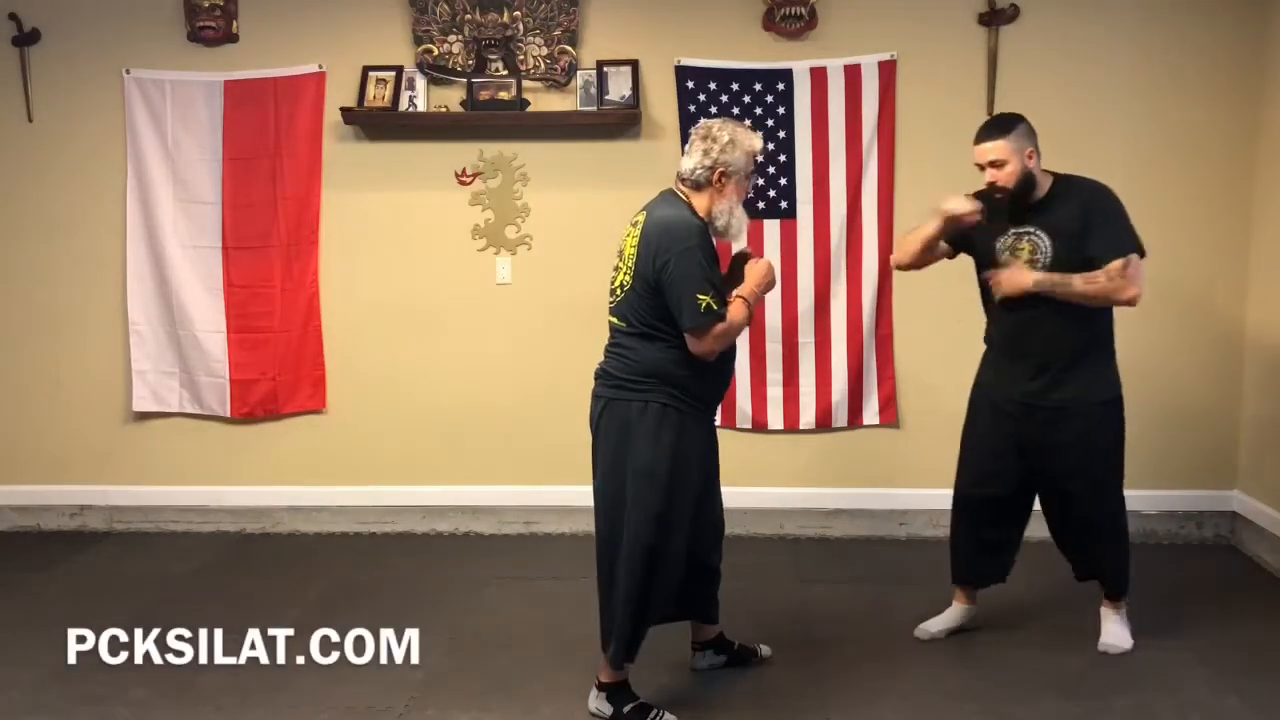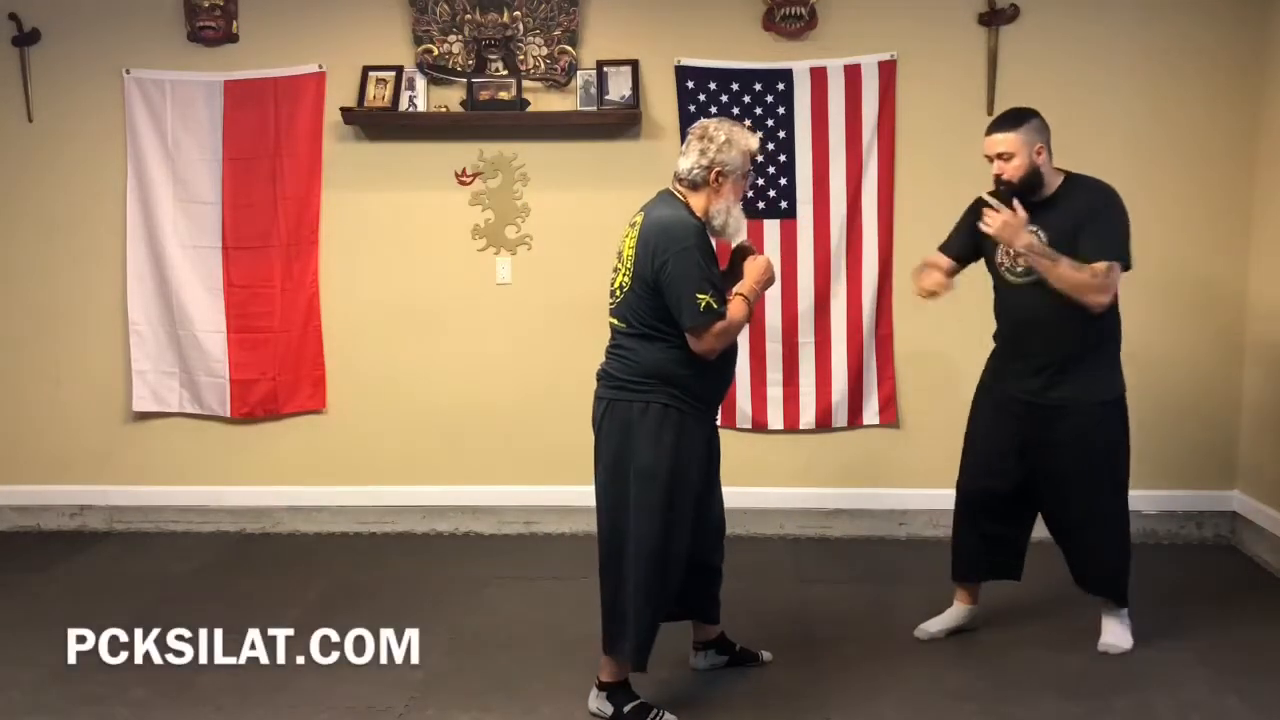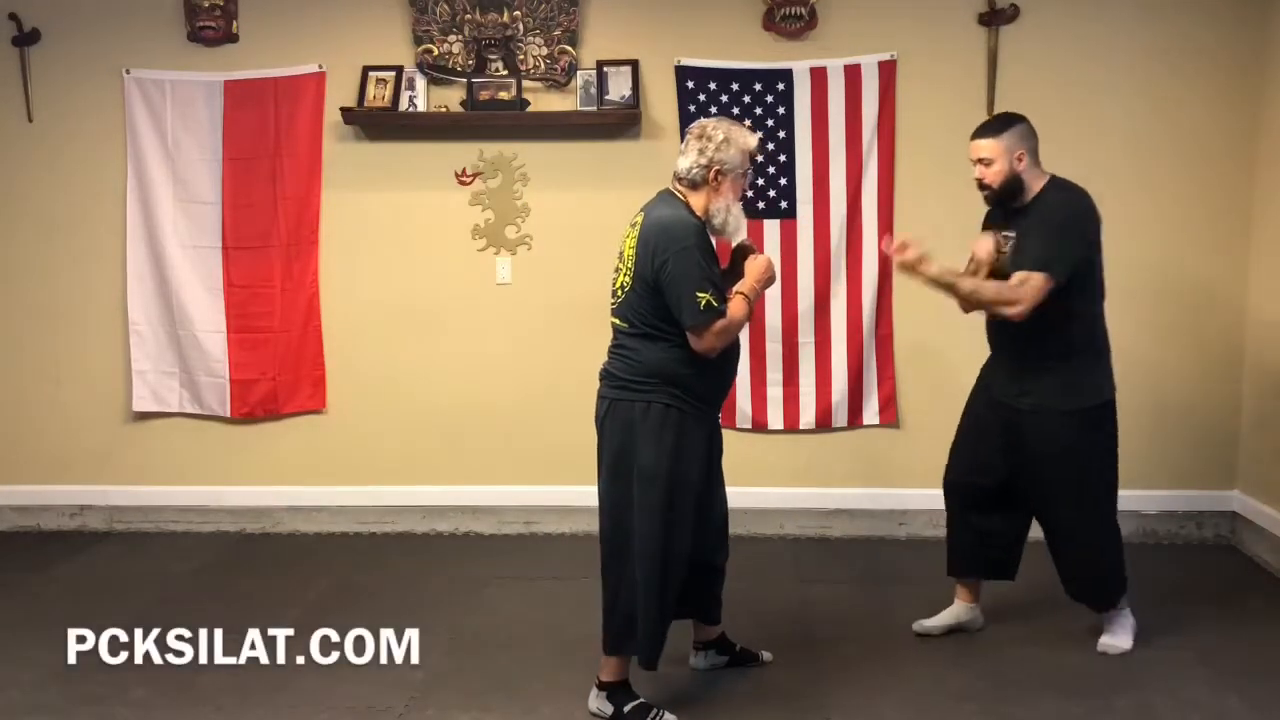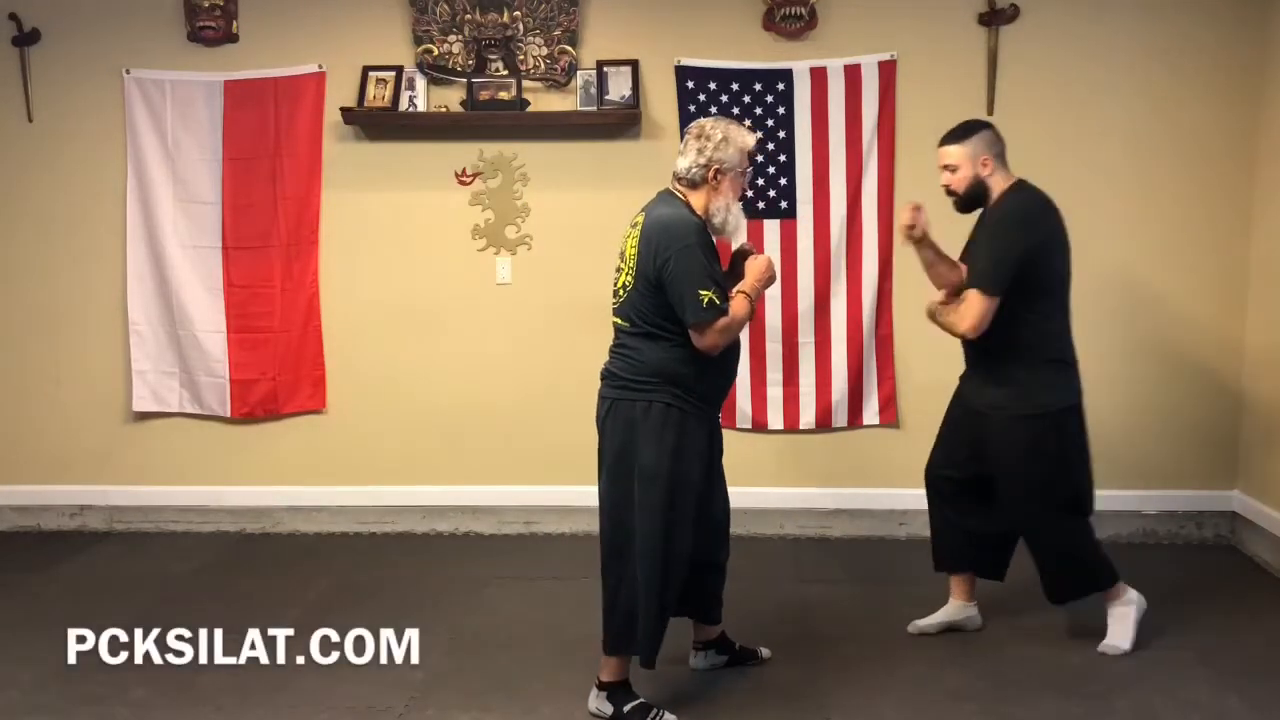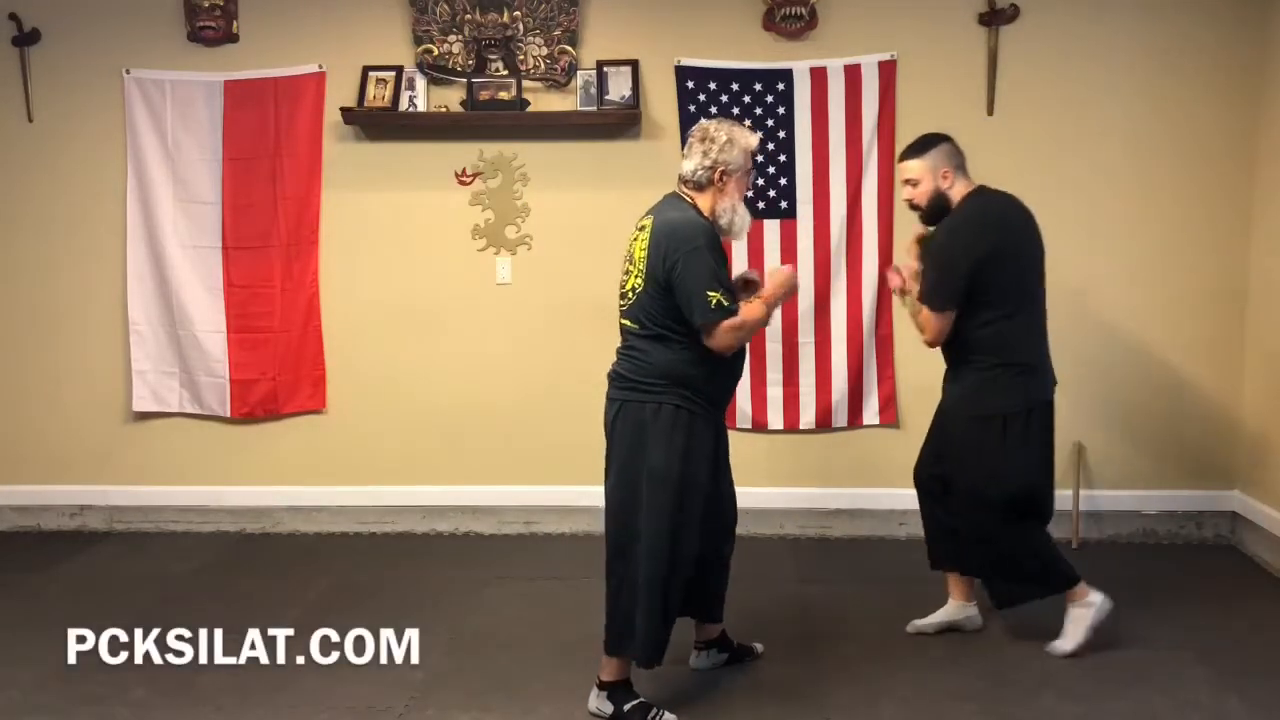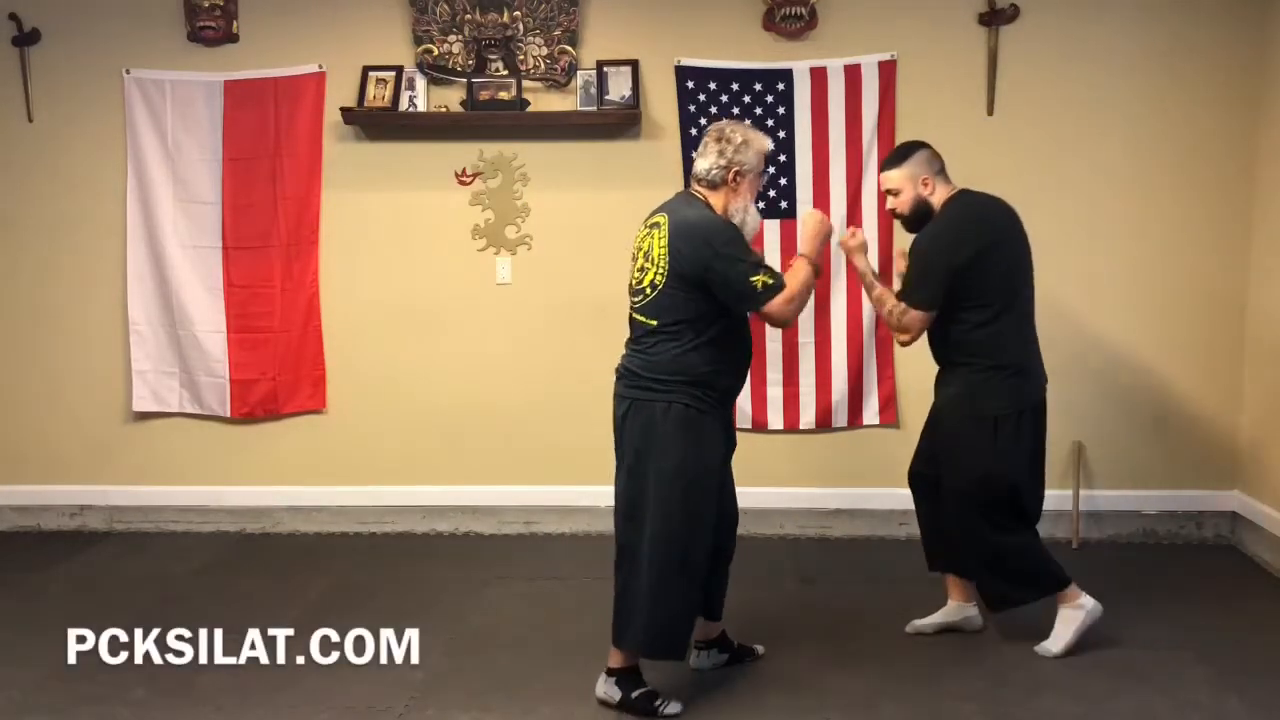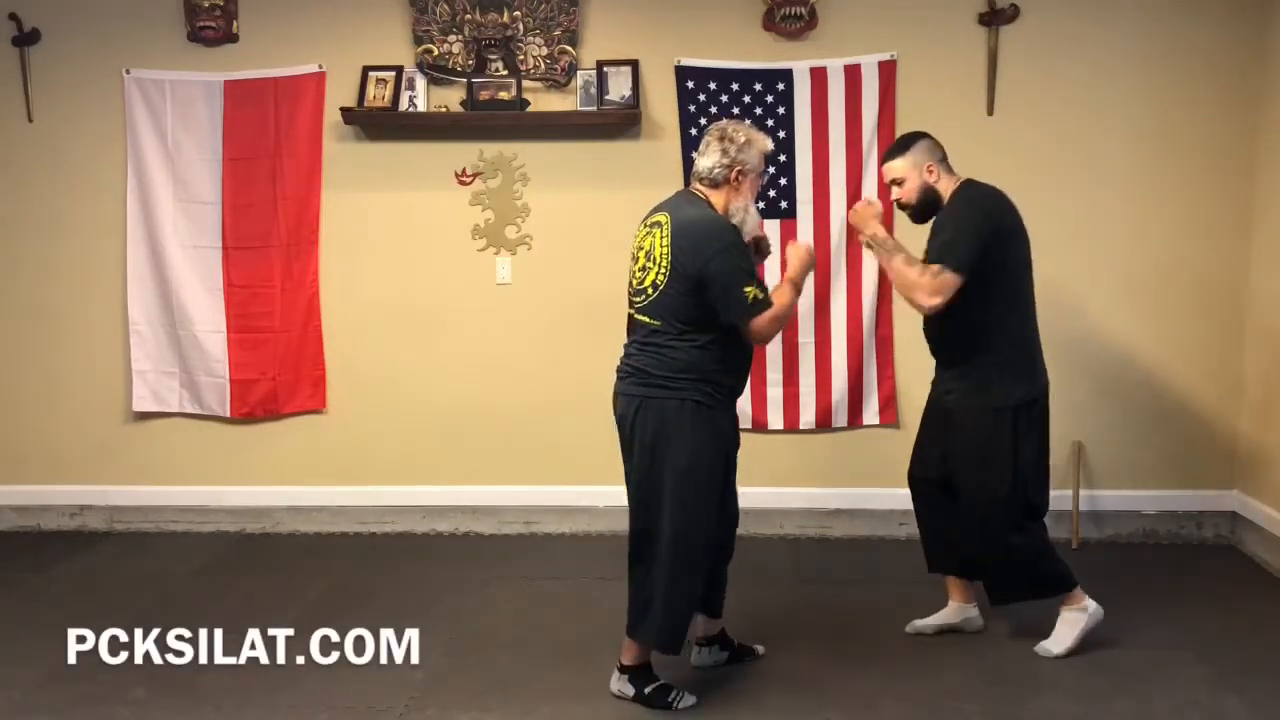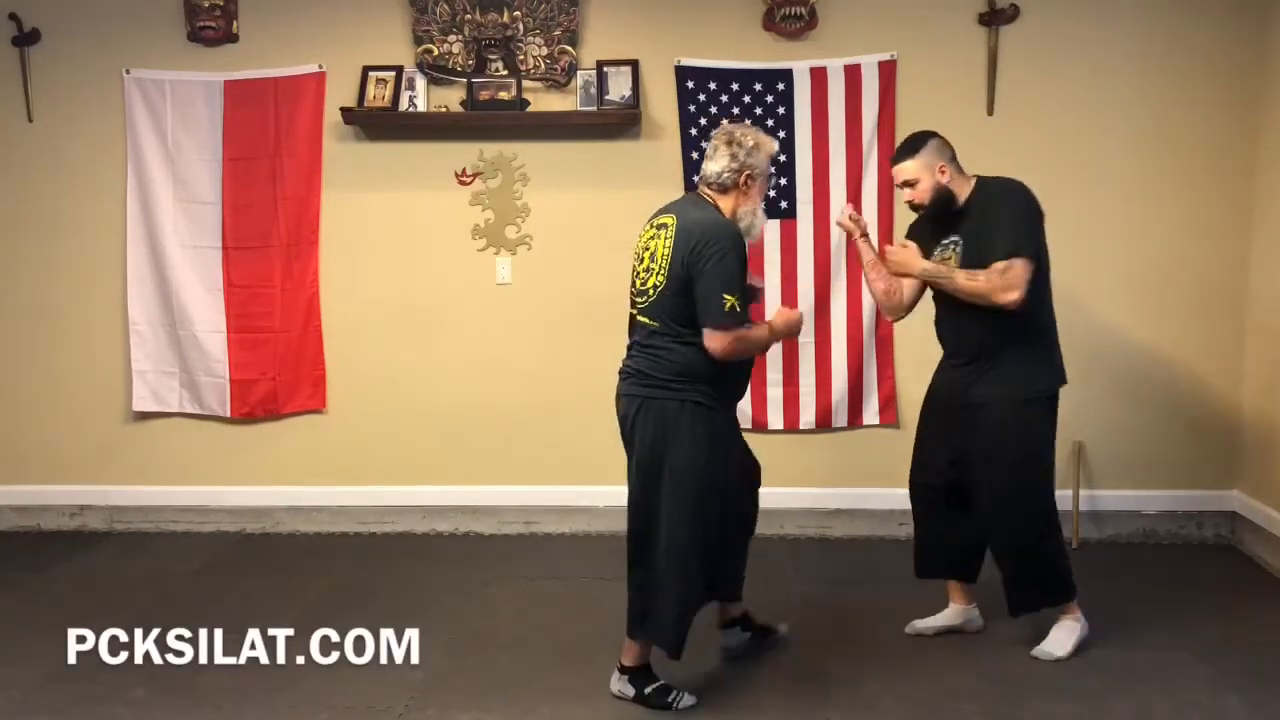
dt=0.2s
person 1, frame 1
left shoulder: (668, 213)
right shoulder: (682, 233)
right elbow: (707, 340)
left wrist: (730, 282)
right wrist: (750, 292)
left hip: (667, 408)
right hip: (646, 412)
left knee: (696, 528)
right knee: (641, 541)
left ankle: (708, 642)
person 1, frame 2
left shoulder: (667, 214)
right shoulder: (679, 232)
right elbow: (707, 337)
left wrist: (728, 277)
right wrist: (750, 289)
left hip: (670, 408)
right hip: (647, 413)
left knee: (697, 528)
right knee: (643, 541)
left ankle: (709, 642)
person 1, frame 3
left shoulder: (669, 214)
right shoulder: (679, 231)
right elbow: (709, 336)
left wrist: (730, 276)
right wrist: (750, 287)
left hip: (674, 407)
right hip: (651, 411)
left knee: (702, 525)
right knee: (645, 540)
left ankle: (709, 642)
person 1, frame 4
left shoulder: (669, 214)
right shoulder: (680, 231)
right elbow: (711, 334)
left wrist: (730, 276)
right wrist: (751, 286)
left hip: (675, 407)
right hip: (652, 411)
left knee: (704, 523)
right knee: (644, 539)
left ankle: (709, 640)
person 1, frame 5
left shoulder: (672, 216)
right shoulder: (689, 233)
right elbow: (722, 335)
left wrist: (734, 288)
right wrist: (770, 296)
left hip: (678, 407)
right hip: (659, 411)
left knee: (710, 521)
right knee: (649, 540)
left ankle: (710, 640)
person 1, frame 6
left shoulder: (674, 215)
right shoulder: (708, 230)
right elbow: (781, 309)
left wrist: (755, 274)
right wrist: (810, 250)
left hip: (677, 402)
right hip: (668, 409)
left knee: (711, 521)
right knee: (660, 534)
left ankle: (708, 640)
person 1, frame 7
left shoulder: (667, 214)
right shoulder: (712, 232)
right elbow: (764, 324)
left wrist: (748, 260)
right wrist: (794, 273)
left hip: (659, 394)
right hip: (676, 405)
left knee: (711, 518)
right knee: (672, 529)
left ankle: (710, 637)
right ankle: (633, 667)
person 1, frame 8
left shoulder: (671, 216)
right shoulder: (718, 236)
right elbow: (721, 343)
left wrist: (737, 293)
right wrist: (776, 330)
left hip: (661, 395)
right hip: (677, 406)
left knee: (738, 487)
right knee: (670, 532)
left ankle: (735, 620)
right ankle: (632, 667)
person 2, frame 1
left shoulder: (1090, 200)
right shoulder: (980, 208)
left elbow: (1127, 286)
right elbow: (902, 258)
left wrist: (1036, 280)
right wrist: (943, 219)
left hip: (1082, 390)
right hip: (1003, 386)
left knee: (1091, 504)
right knee: (979, 496)
left ankle: (1114, 606)
right ankle: (964, 602)
person 2, frame 2
left shoulder: (1094, 201)
right shoulder: (990, 209)
left elbow: (1098, 294)
right elbow: (937, 265)
left wrist: (1028, 246)
right wrist: (931, 276)
left hip: (1084, 390)
right hip: (1008, 382)
left knee: (1092, 505)
right knee: (982, 492)
left ankle: (1114, 609)
right ankle: (965, 604)
person 2, frame 3
left shoulder: (1068, 208)
right shoulder: (999, 212)
left elbow: (1017, 301)
right elbow: (973, 298)
left wrist: (929, 271)
right wrist: (980, 269)
left hip: (1069, 395)
right hip: (1004, 382)
left knee: (1076, 509)
right knee: (969, 486)
left ankle: (1115, 610)
right ankle: (966, 604)
person 2, frame 4
left shoulder: (1019, 216)
right shoulder: (995, 214)
left elbow: (971, 320)
right elbow: (960, 285)
left wrist: (936, 311)
right wrist: (922, 243)
left hip: (1033, 396)
right hip: (990, 385)
left knee: (1043, 509)
right knee: (950, 480)
left ankle: (1120, 599)
right ankle: (962, 603)
person 2, frame 5
left shoulder: (959, 231)
right shoulder: (999, 211)
left elbow: (933, 331)
left wrist: (911, 288)
right wrist: (913, 281)
left hip: (998, 395)
right hip: (988, 386)
left knee: (994, 511)
right knee: (937, 482)
left ankle: (1082, 598)
right ankle: (961, 603)
person 2, frame 6
left shoulder: (942, 236)
right shoulder: (988, 212)
left elbow: (905, 327)
left wrist: (862, 265)
right wrist: (910, 277)
left hip: (989, 395)
right hip: (987, 385)
left knee: (984, 511)
right knee: (933, 484)
left ankle: (1072, 600)
right ankle: (962, 603)
person 2, frame 7
left shoulder: (971, 210)
right shoulder: (961, 211)
left elbow: (931, 295)
right elbow: (934, 285)
left wrist: (877, 242)
right wrist: (893, 249)
left hip: (998, 388)
right hip: (965, 382)
left knee: (997, 508)
right knee: (933, 484)
left ankle: (1076, 603)
right ankle: (962, 604)
person 2, frame 8
left shoulder: (1006, 201)
right shoulder: (928, 225)
left elbow: (1009, 289)
right elbow: (893, 305)
left wrist: (926, 269)
right wrist: (862, 242)
left hip: (1015, 385)
right hip: (958, 379)
left knee: (1015, 506)
right knee: (935, 489)
left ankle: (1069, 613)
right ankle: (961, 606)
